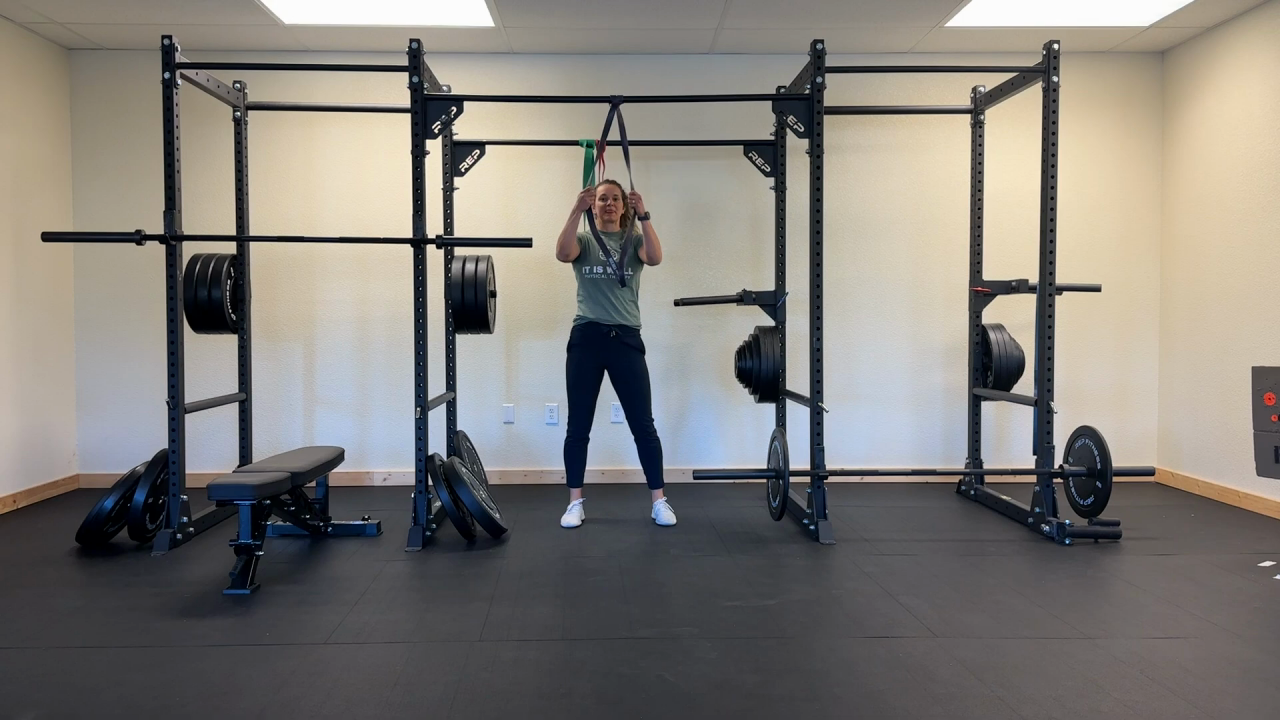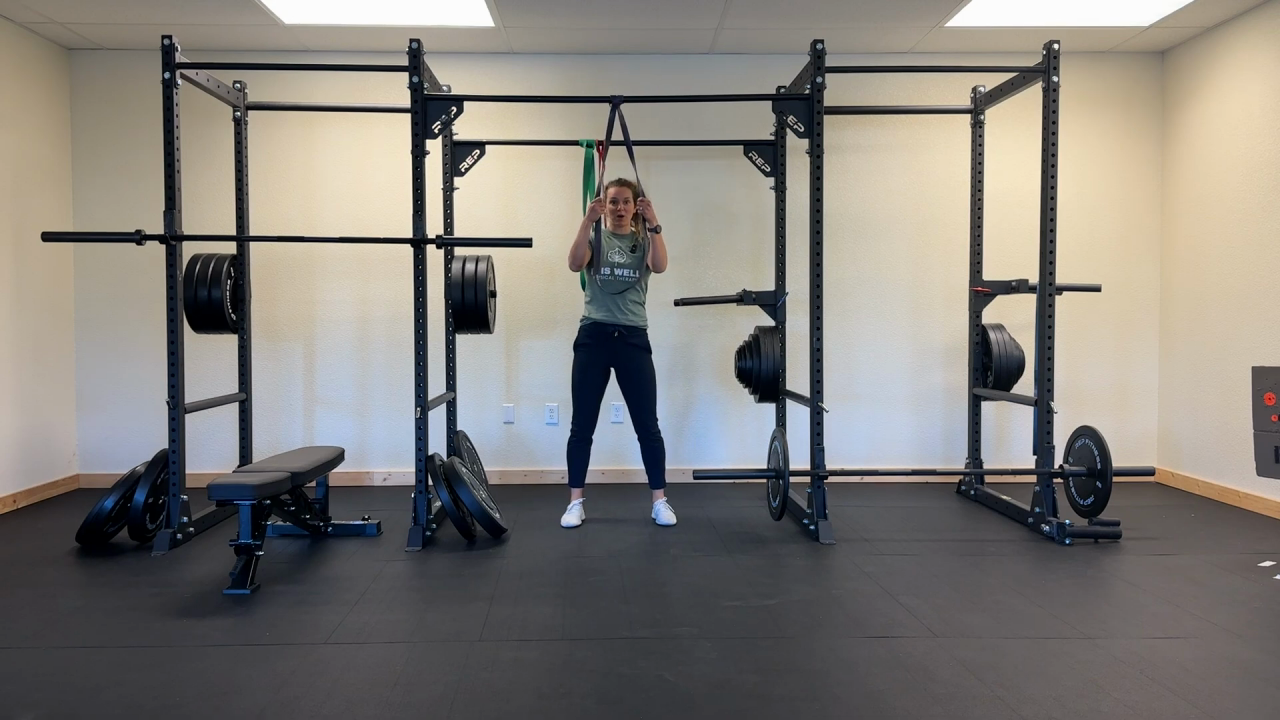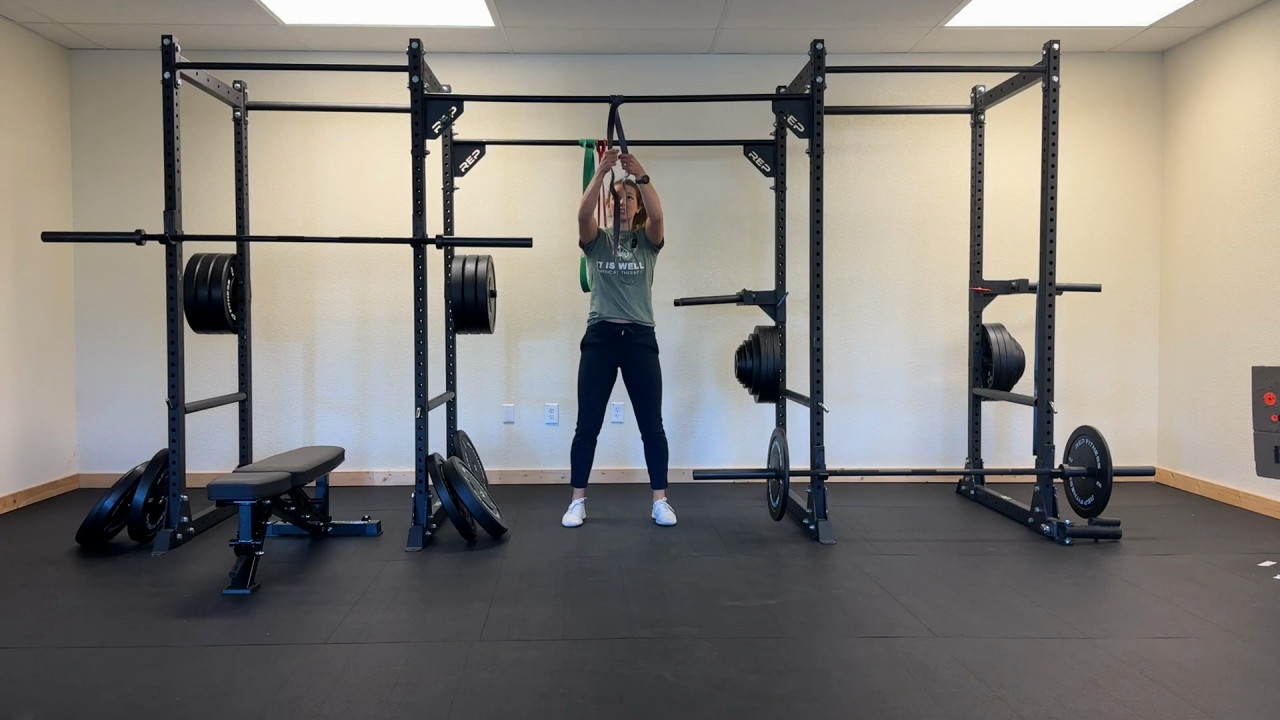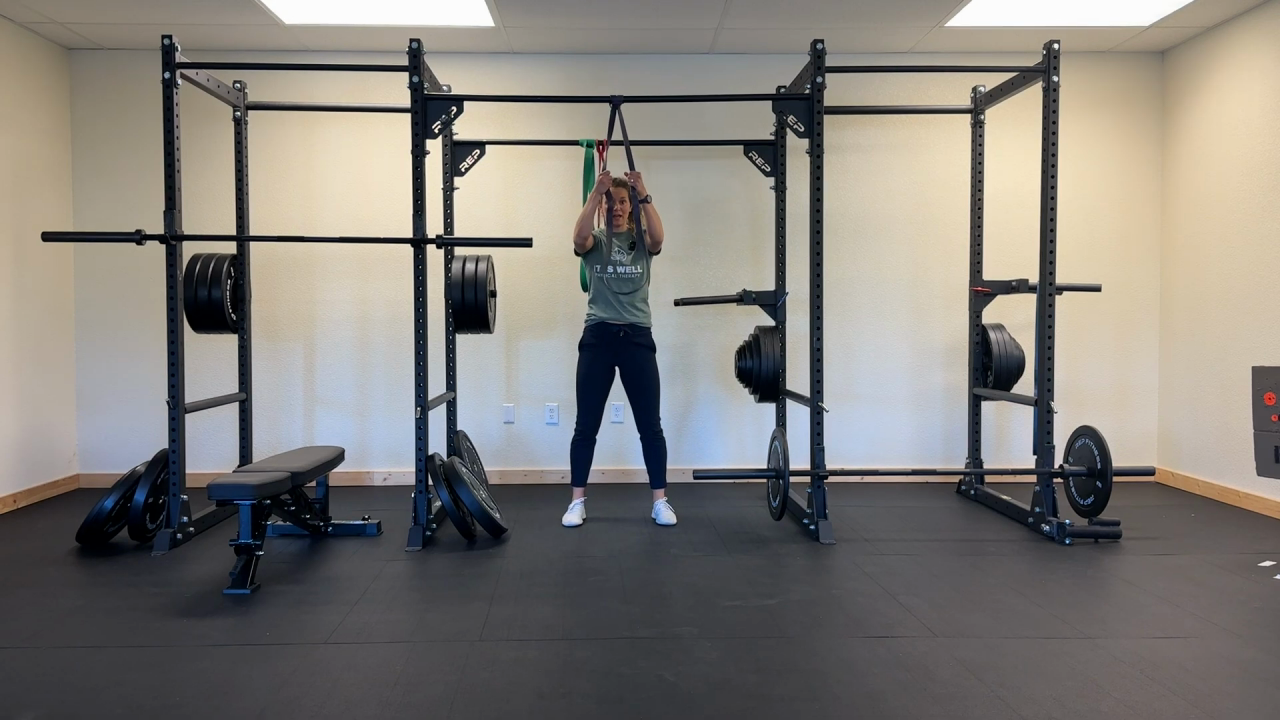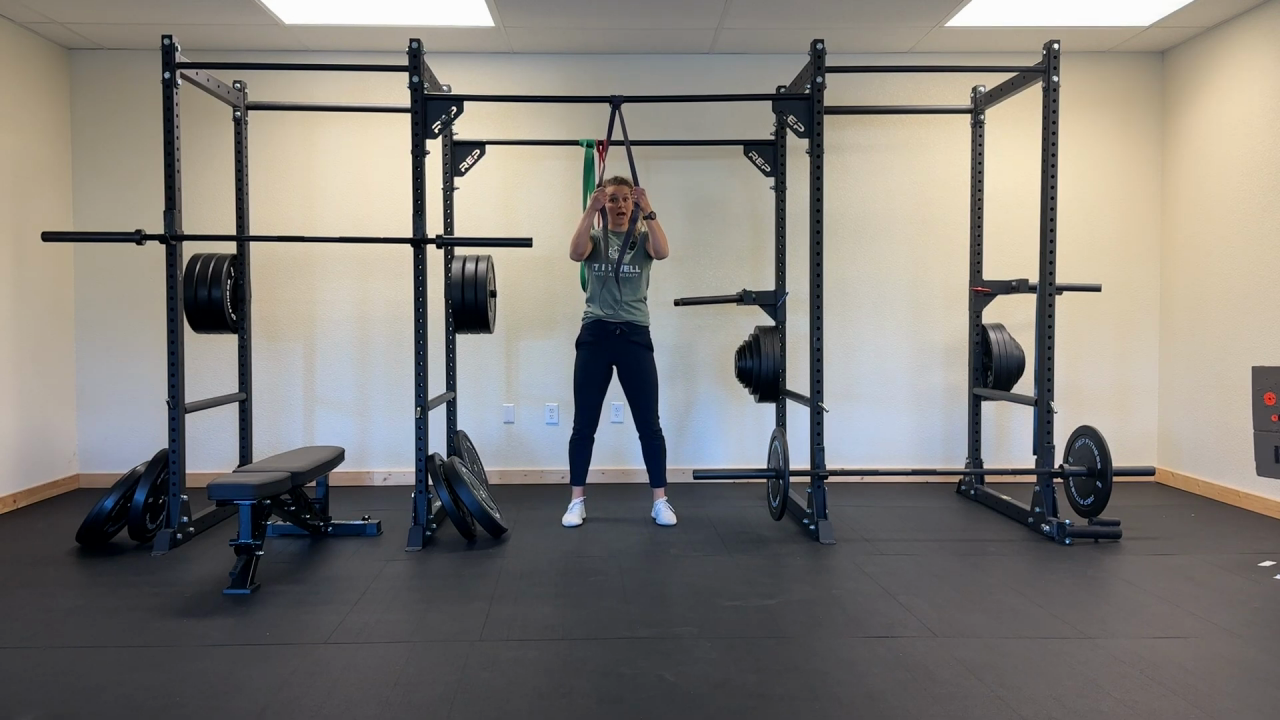
dt=1s
person 1, frame 1
left shoulder: (633, 241)
right shoulder: (583, 239)
left elbow: (654, 257)
right elbow: (562, 254)
left wrist: (643, 215)
right wrist: (576, 211)
left hip: (626, 339)
right hip: (586, 338)
left knee: (643, 425)
right knee: (578, 425)
left ankle: (659, 501)
right ankle: (575, 502)
person 1, frame 2
left shoulder: (643, 242)
right shoulder: (594, 239)
left elbow: (660, 266)
right elbow: (574, 264)
left wrist: (654, 224)
right wrist: (588, 221)
left hip: (633, 339)
right hip: (593, 338)
left knee: (648, 425)
right knee: (582, 425)
left ankle: (660, 501)
right ankle: (576, 502)
person 1, frame 3
left shoulder: (648, 239)
right shoulder: (596, 239)
left elbow: (658, 216)
right elbow: (583, 215)
left wrist: (641, 175)
right wrist: (601, 172)
left hip: (640, 338)
right hip: (600, 338)
left knee: (652, 426)
right knee: (588, 425)
left ankle: (660, 502)
right ankle: (577, 502)
person 1, frame 4
left shoulder: (642, 239)
right shoulder: (595, 240)
left elbow: (659, 238)
right elbow: (579, 237)
left wrist: (644, 194)
right wrist: (596, 192)
left hip: (637, 338)
right hip: (598, 337)
left knee: (650, 425)
right knee: (586, 425)
left ankle: (660, 501)
right ankle: (577, 501)
person 1, frame 5
left shoulder: (643, 238)
right shoulder: (594, 238)
left elbow: (662, 251)
right elbow: (575, 253)
left wrist: (648, 210)
right wrist: (590, 209)
left hip: (635, 336)
right hip: (595, 335)
left knee: (649, 423)
right knee: (584, 424)
left ankle: (660, 501)
right ankle: (577, 501)
